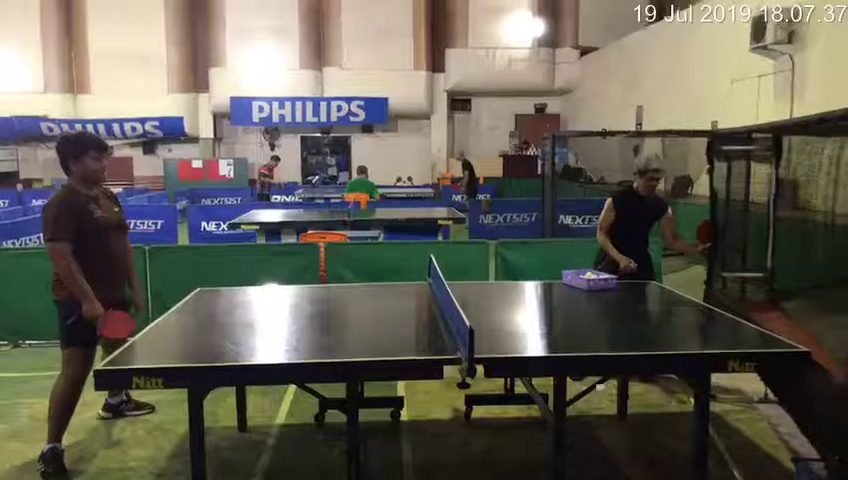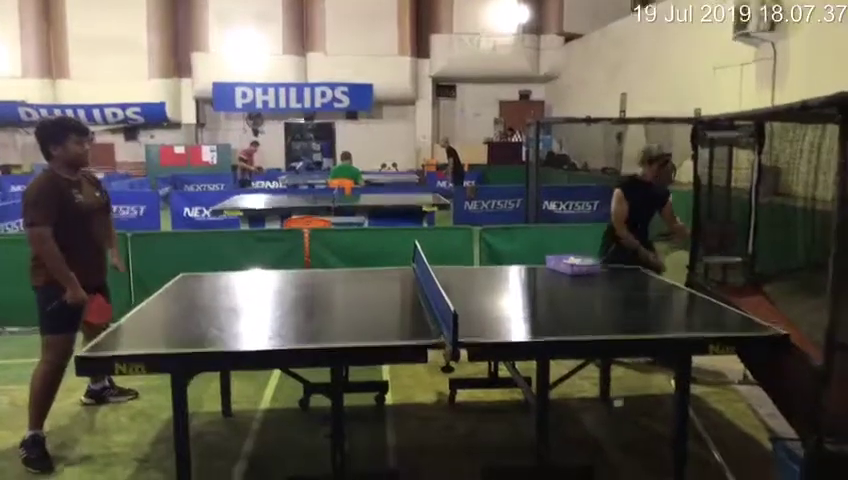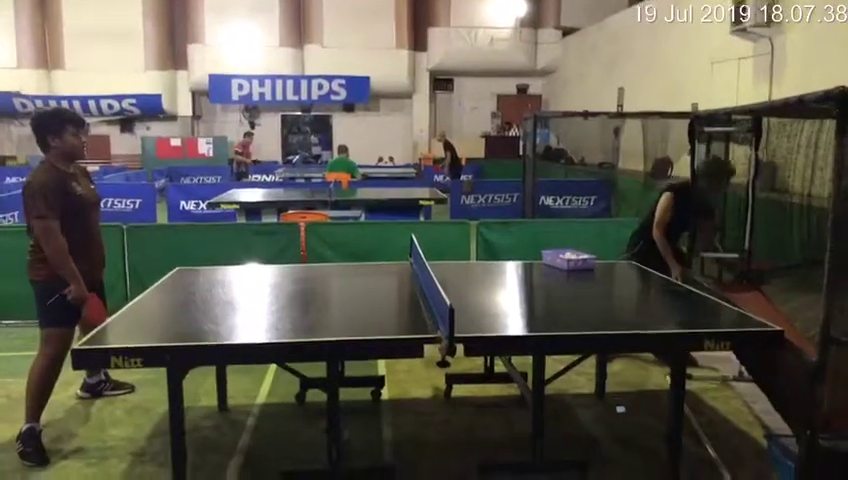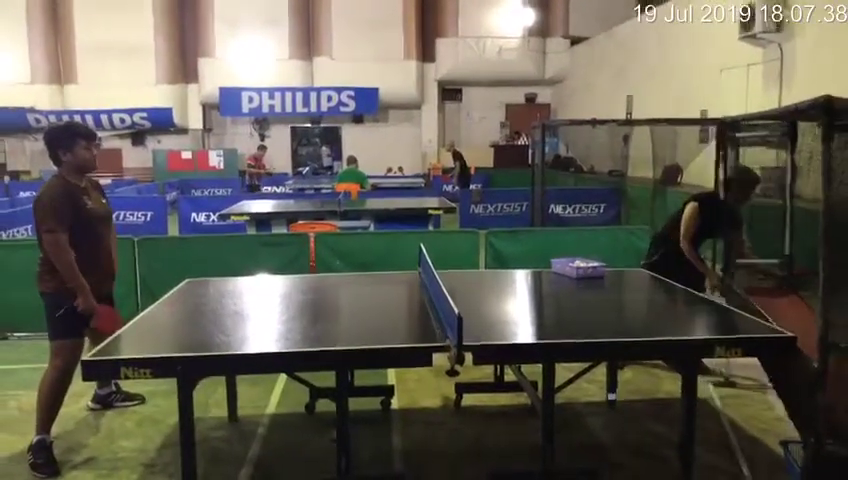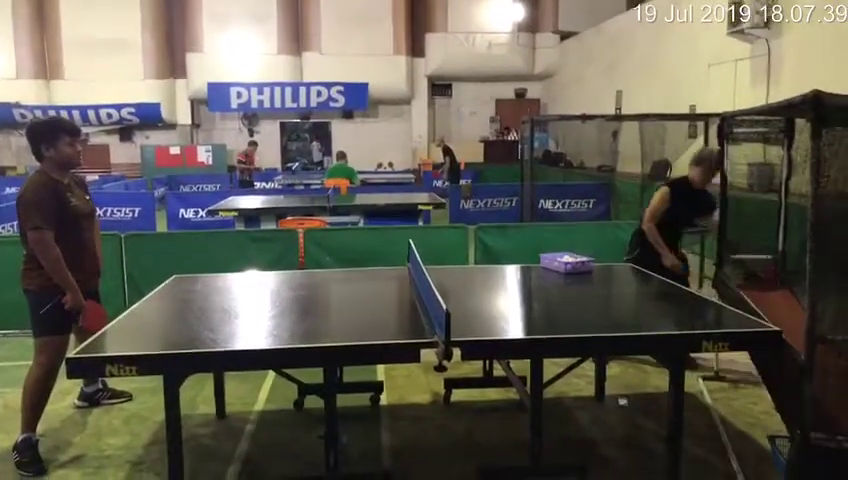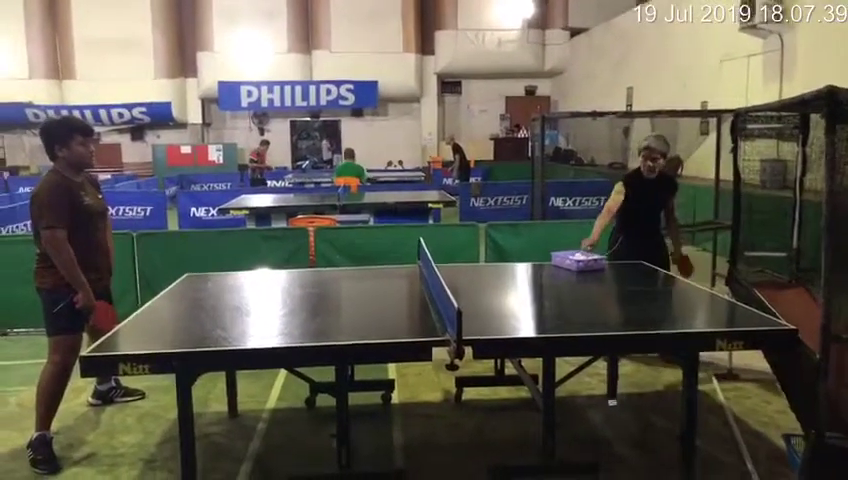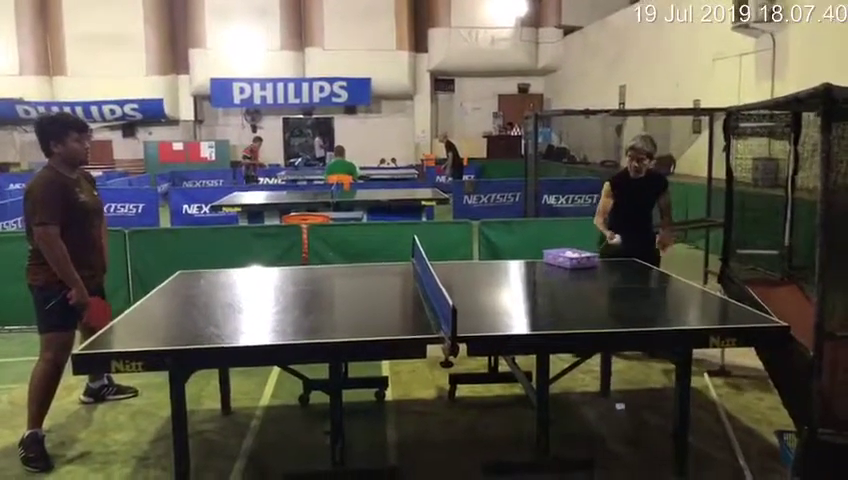
dt=0.5s
person 1, frame 1
left shoulder: (108, 197)
right shoulder: (62, 204)
right elbow: (61, 257)
left wrist: (133, 286)
right wrist: (88, 300)
left hip: (114, 294)
right hip: (81, 302)
left knee: (118, 351)
right knee: (75, 372)
left ankle: (116, 401)
right ankle: (51, 450)
person 1, frame 2
left shoulder: (90, 180)
right shoulder: (43, 188)
left elbow: (104, 219)
right elbow: (41, 241)
left wrist: (113, 251)
right wrist: (70, 284)
left hip: (93, 278)
right hip: (60, 285)
left knee: (99, 334)
right knee: (55, 356)
left ankle: (98, 386)
right ankle: (33, 437)
person 1, frame 3
left shoulder: (79, 172)
right shoulder: (43, 181)
right elbow: (49, 236)
left wrist: (91, 272)
right wrist: (74, 280)
left hip: (88, 272)
right hip: (58, 279)
left knee: (95, 327)
right knee: (53, 349)
left ankle: (94, 380)
right ankle: (29, 431)
person 1, frame 4
left shoulder: (93, 187)
right shoulder: (54, 194)
right elbow: (57, 248)
left wrist: (109, 272)
right wrist: (82, 292)
left hip: (98, 285)
right hip: (67, 291)
left knee: (105, 339)
right knee: (63, 361)
left ankle: (105, 392)
right ankle: (40, 442)
person 1, frame 5
left shoulder: (77, 183)
right shoulder: (37, 190)
left elbow: (91, 224)
right elbow: (42, 245)
left wrist: (94, 269)
right wrist: (70, 289)
left hip: (84, 281)
right hip: (51, 288)
left knee: (92, 336)
right knee: (48, 358)
left ankle: (91, 389)
right ankle: (25, 441)
person 1, frame 6
left shoulder: (89, 182)
right shoulder: (51, 189)
right elbow: (54, 243)
left wrist: (106, 269)
right wrist: (81, 289)
left hip: (96, 280)
right hip: (64, 287)
left knee: (105, 335)
right knee: (62, 357)
left ankle: (105, 387)
right ankle: (40, 438)
person 1, frame 7
left shoulder: (85, 179)
right shoulder: (45, 185)
left elbow: (97, 221)
right elbow: (46, 239)
left wrist: (100, 266)
right wrist: (74, 283)
left hip: (88, 278)
right hip: (56, 283)
left knee: (97, 332)
right knee: (54, 354)
left ankle: (97, 385)
right ankle: (31, 437)
person 2, frame 1
left shoulder: (660, 206)
right shoulder: (617, 200)
left elbow: (671, 240)
right elbow: (601, 234)
left wrist: (696, 249)
right wrist: (619, 258)
left hip: (641, 264)
right hip: (612, 264)
person 2, frame 2
left shoulder: (661, 193)
right shoulder: (623, 190)
left elbow: (674, 224)
right elbow: (620, 229)
right wrist: (646, 254)
left hip: (642, 248)
right hip: (616, 248)
person 2, frame 3
left shoulder: (705, 206)
right shoulder: (673, 194)
left elbow: (706, 241)
right elbow: (657, 232)
right wrist: (673, 265)
left hip: (669, 249)
right hip: (644, 247)
person 2, frame 4
left shoulder: (733, 215)
right shoulder: (699, 203)
left elbow: (739, 248)
right elbow: (685, 242)
right wrist: (709, 273)
left hip: (689, 256)
right hip: (665, 251)
person 2, frame 5
left shoulder: (708, 202)
right shoulder: (670, 189)
left elbow: (714, 228)
right elbow: (647, 222)
right wrist: (665, 254)
left hip: (670, 252)
right hip: (646, 248)
person 2, frame 6
left shoulder: (669, 184)
right shoulder: (626, 183)
left elbow: (670, 218)
right elbow: (608, 212)
left wrist: (677, 248)
right wrist: (594, 236)
left hip: (654, 243)
right hip: (625, 242)
person 2, frame 7
left shoulder: (659, 183)
right shoulder: (614, 183)
left elbow: (666, 215)
right elbow: (599, 216)
left wrist: (665, 234)
right wrist: (607, 232)
left hip: (646, 243)
right hip: (616, 243)
